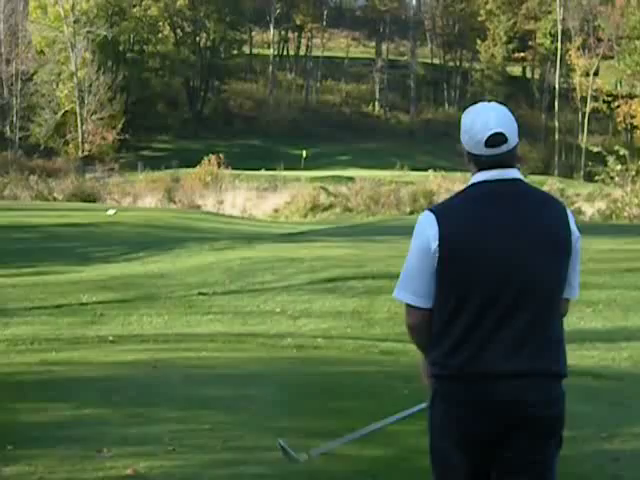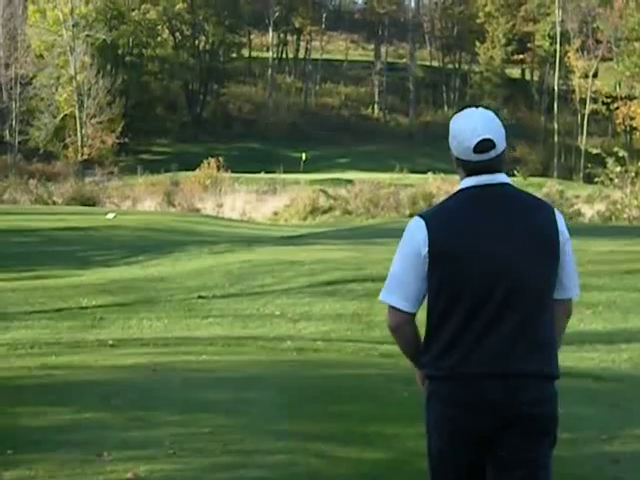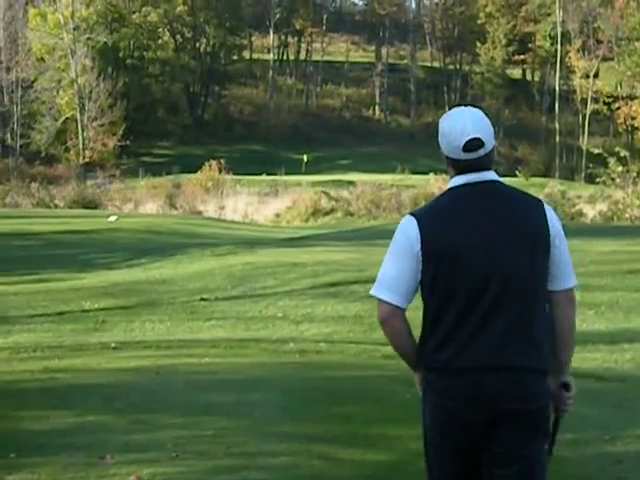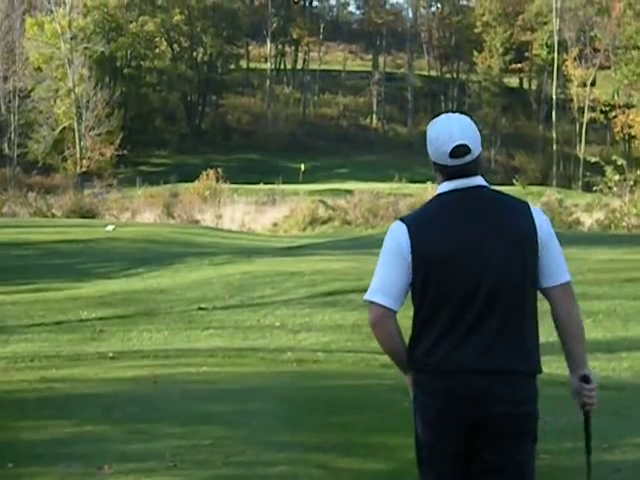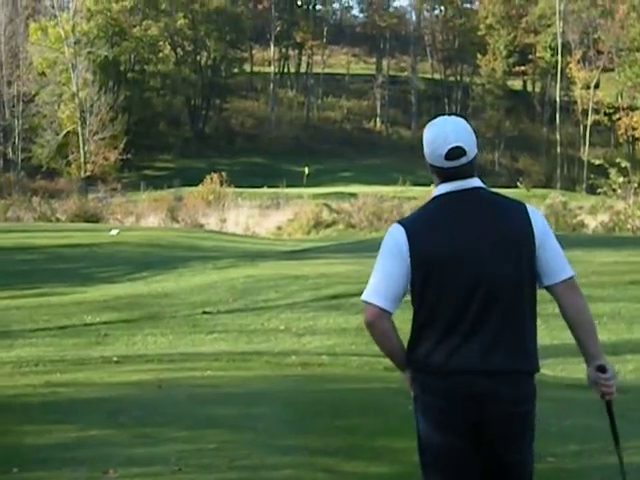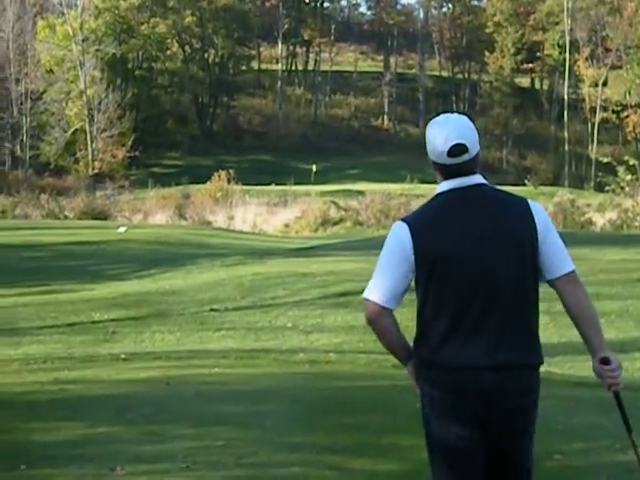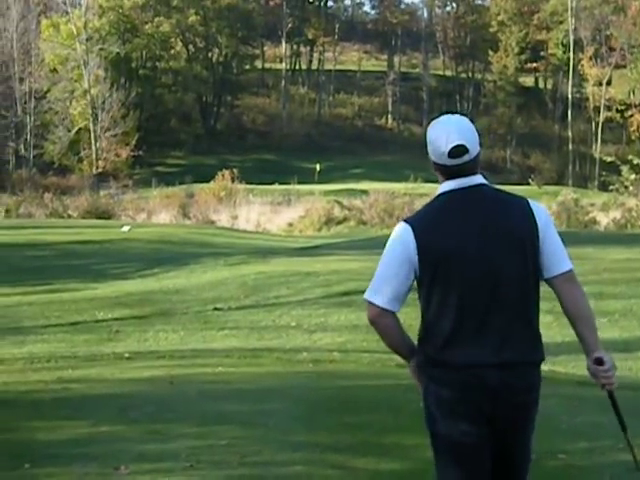
dt=0.1s
person 1, frame 1
left shoulder: (438, 220)
right shoulder: (558, 215)
left elbow: (415, 316)
right elbow: (562, 304)
left wrist: (436, 358)
left hip: (461, 390)
right hip: (539, 391)
person 1, frame 2
left shoulder: (428, 226)
right shoulder: (547, 218)
left elbow: (398, 319)
right elbow: (562, 308)
left wrist: (424, 365)
left hip: (455, 391)
right hip: (531, 392)
person 1, frame 3
left shoulder: (419, 224)
right shoulder: (539, 214)
left elbow: (388, 312)
right elbow: (564, 303)
left wrist: (418, 367)
right wrist: (559, 374)
left hip: (450, 386)
right hip: (522, 385)
person 1, frame 4
left shoulder: (411, 229)
right shoulder: (527, 217)
left elbow: (379, 316)
right elbow: (562, 299)
left wrist: (410, 371)
right wrist: (580, 370)
left hip: (442, 389)
right hip: (513, 387)
person 1, frame 5
left shoulder: (408, 232)
right shoulder: (525, 217)
left elbow: (375, 315)
right elbow: (568, 292)
left wrist: (408, 367)
right wrist: (595, 360)
left hip: (442, 388)
right hip: (512, 384)
person 1, frame 6
left shoulder: (412, 229)
right shoulder: (527, 213)
left elbow: (375, 311)
right elbow: (569, 286)
left wrist: (410, 360)
right wrist: (600, 353)
left hip: (450, 384)
right hip: (517, 380)
person 1, frame 7
left shoulder: (415, 230)
right shoulder: (527, 212)
left elbow: (379, 313)
right elbow: (568, 284)
left wrist: (412, 358)
right wrist: (593, 351)
left hip: (453, 381)
right hip: (519, 375)
